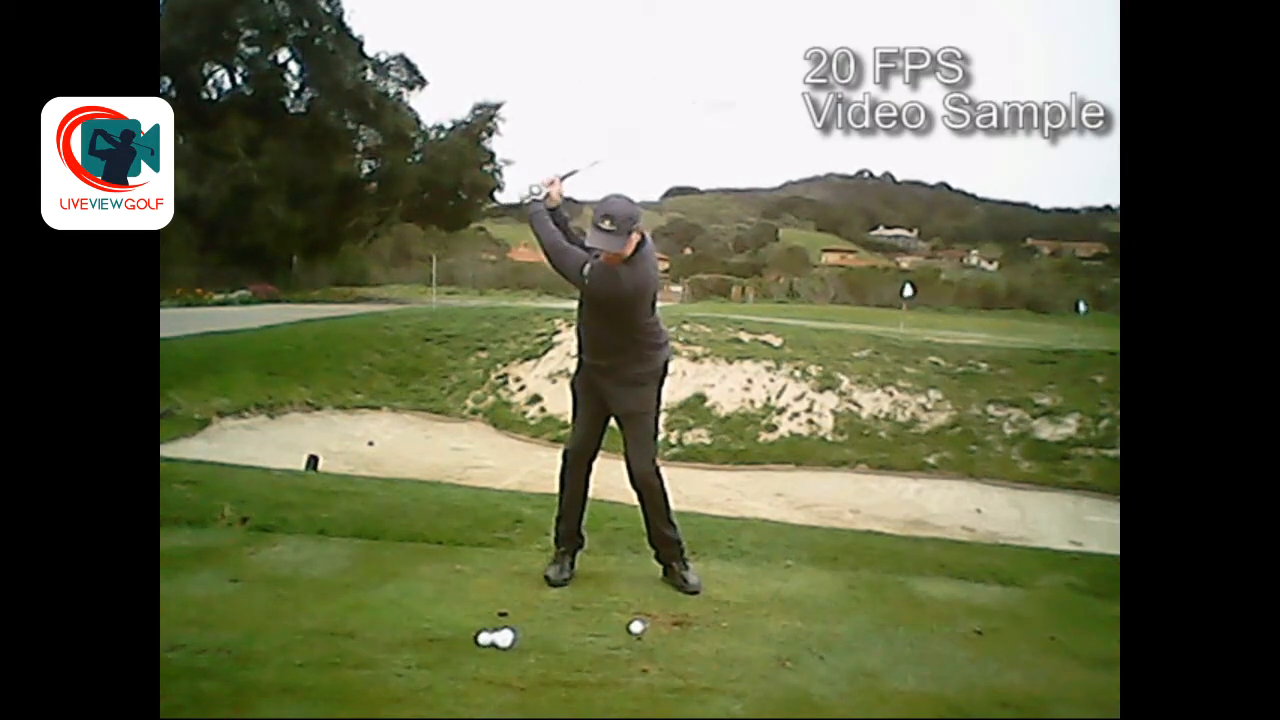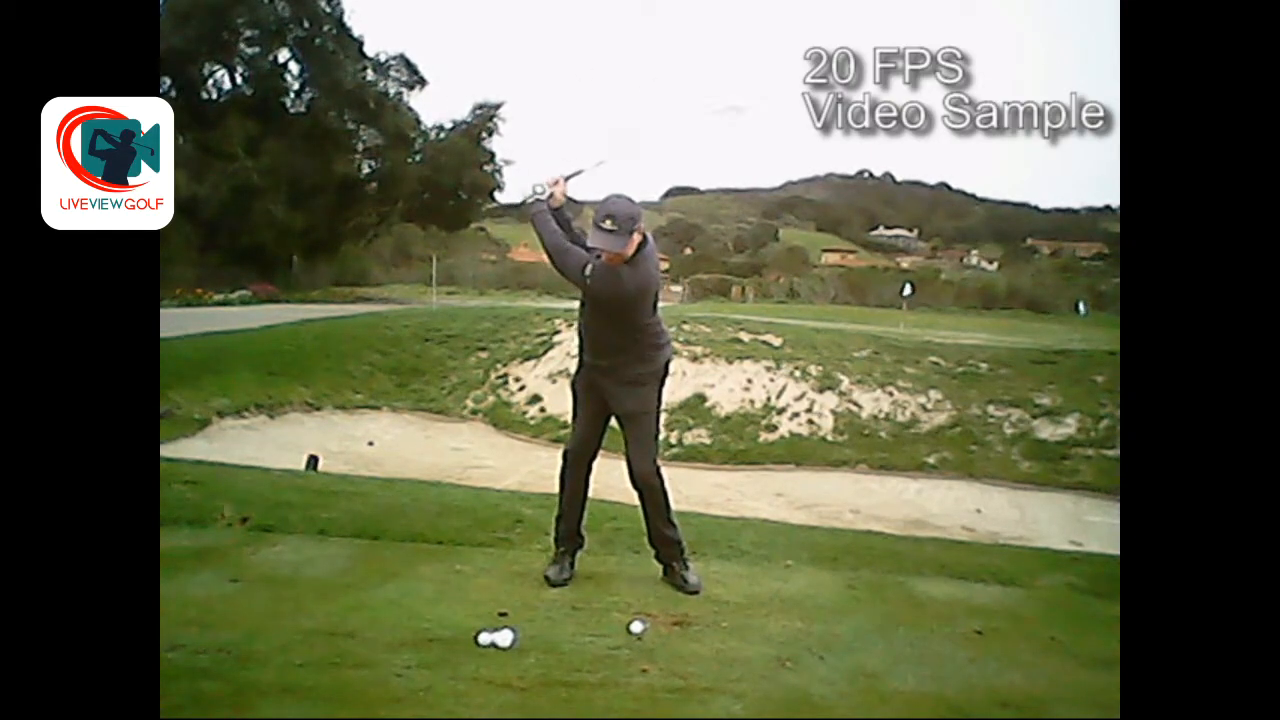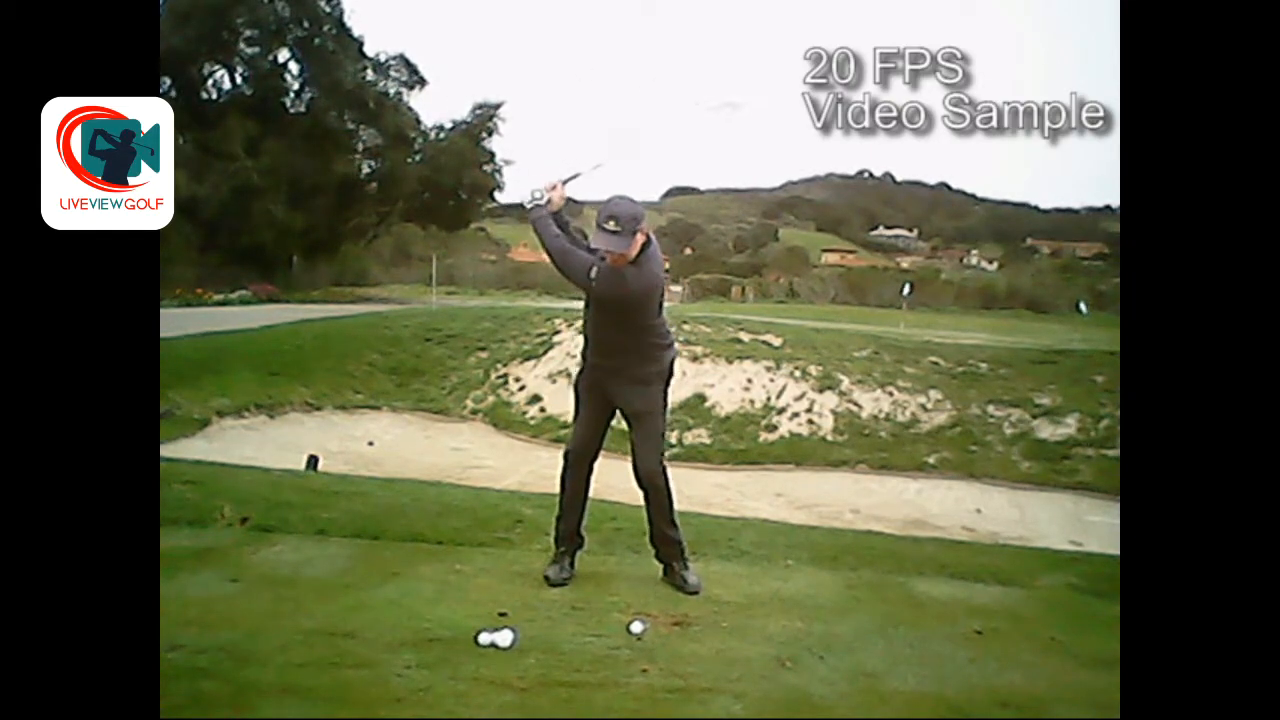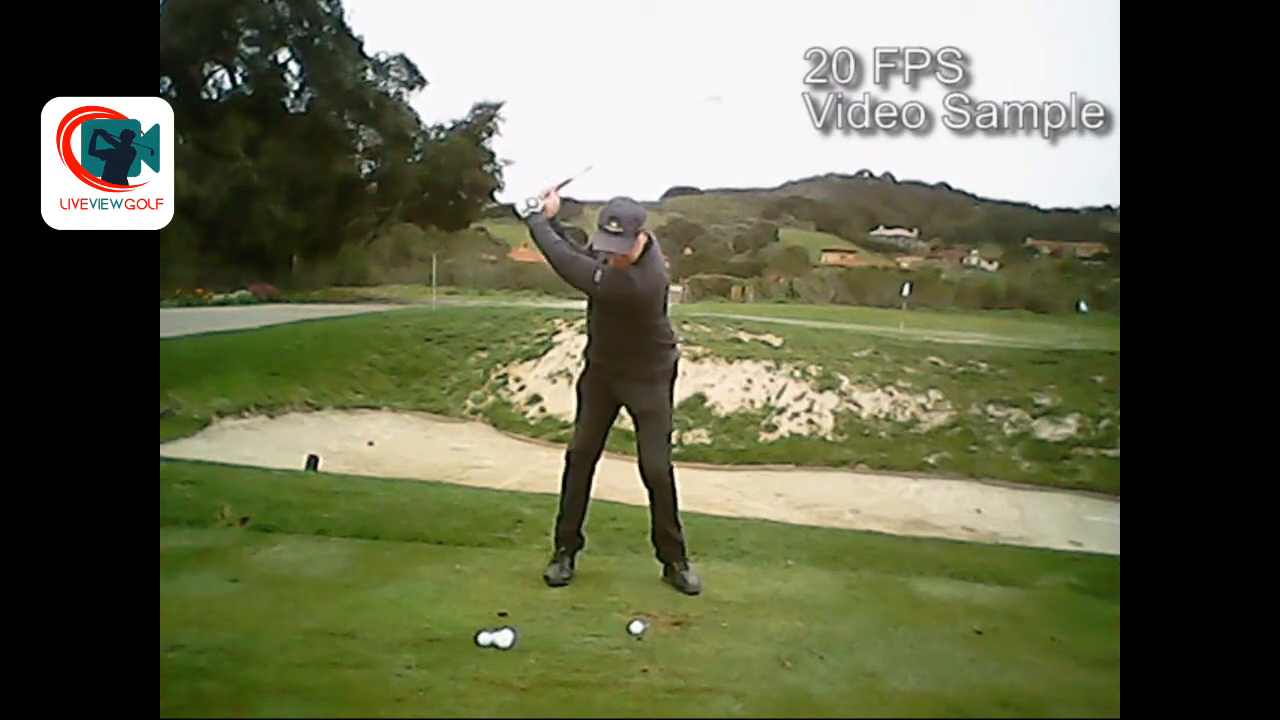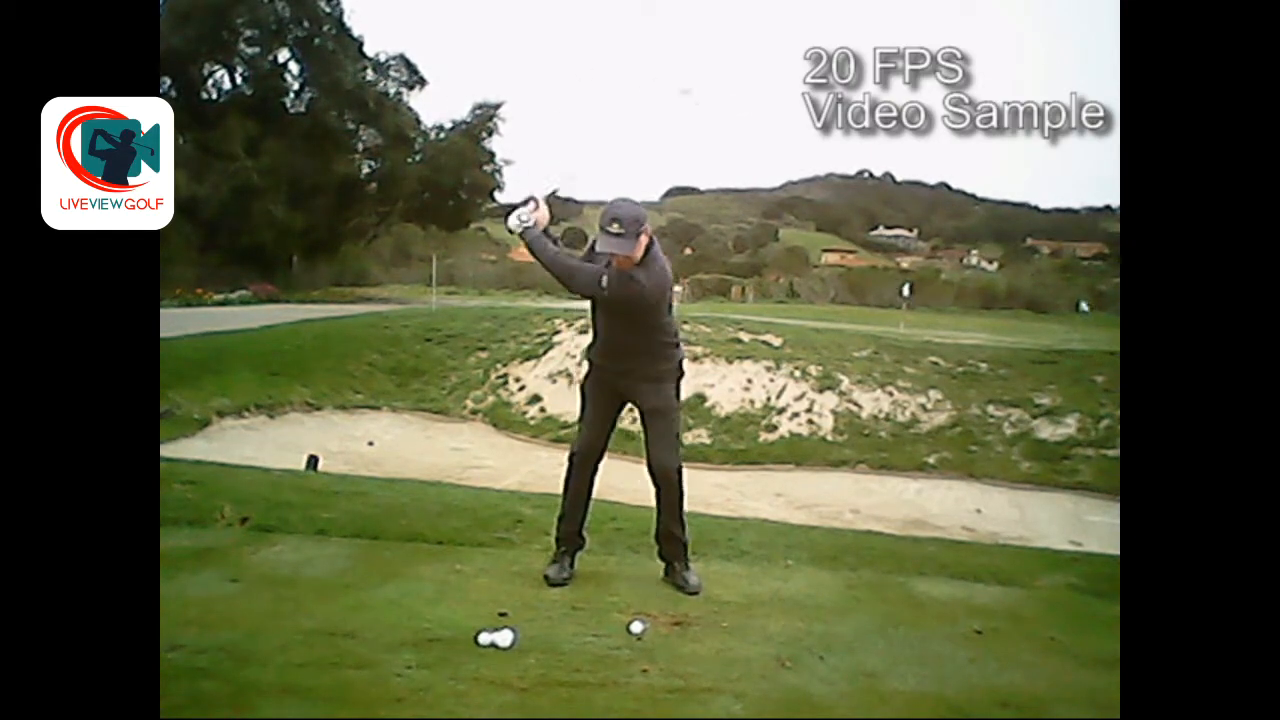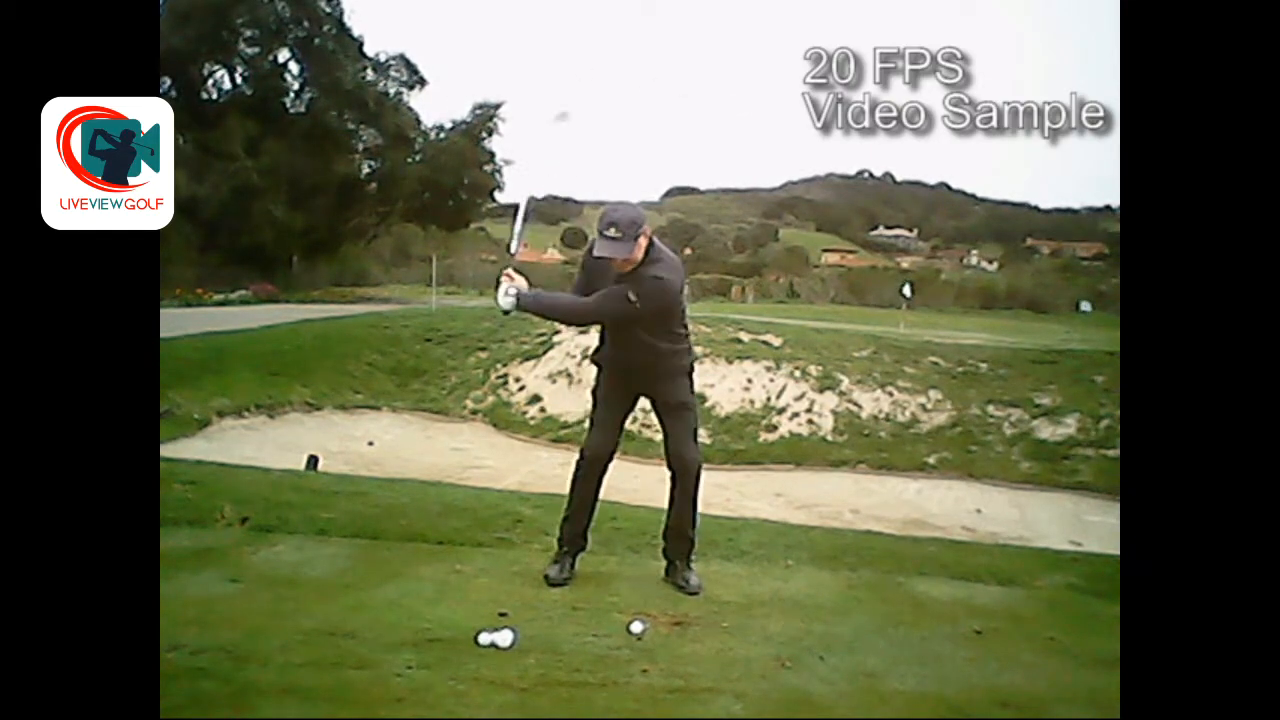
dt=0.1s
person 1, frame 1
left shoulder: (623, 280)
right shoulder: (616, 239)
left elbow: (562, 256)
right elbow: (578, 252)
left wrist: (536, 209)
right wrist: (553, 208)
left hip: (636, 376)
right hip: (594, 367)
left knee: (642, 468)
right knee: (577, 455)
left ankle: (673, 559)
right ankle: (566, 549)
person 1, frame 2
left shoulder: (629, 280)
right shoulder: (619, 239)
left elbow: (564, 255)
right elbow: (579, 253)
left wrist: (539, 208)
right wrist: (558, 208)
left hip: (637, 376)
right hip: (595, 366)
left knee: (643, 469)
right knee: (577, 455)
left ankle: (673, 559)
right ankle: (566, 548)
person 1, frame 3
left shoulder: (634, 281)
right shoulder: (621, 241)
left elbow: (566, 258)
right elbow: (580, 256)
left wrist: (539, 212)
right wrist: (556, 212)
left hip: (642, 376)
right hip: (599, 366)
left knee: (648, 468)
right knee: (578, 455)
left ankle: (673, 559)
right ankle: (566, 549)
person 1, frame 4
left shoulder: (641, 281)
right shoulder: (613, 243)
left elbow: (574, 272)
right elbow: (578, 260)
left wrist: (536, 221)
right wrist: (550, 220)
left hip: (649, 375)
right hip: (602, 367)
left knee: (655, 467)
right knee: (580, 454)
left ankle: (674, 559)
right ankle: (566, 549)
person 1, frame 5
left shoulder: (646, 282)
right shoulder: (611, 245)
left elbow: (576, 279)
right elbow: (577, 268)
left wrist: (529, 232)
right wrist: (542, 231)
left hip: (654, 374)
right hip: (607, 366)
left knee: (665, 465)
right knee: (584, 454)
left ankle: (676, 559)
right ankle: (566, 549)
person 1, frame 6
left shoulder: (662, 277)
right shoulder: (600, 252)
left elbow: (590, 311)
right elbow: (579, 303)
left wrist: (525, 298)
right wrist: (529, 292)
left hip: (668, 371)
right hip: (617, 368)
left knee: (686, 463)
right knee: (594, 455)
left ankle: (679, 559)
right ankle: (568, 549)
